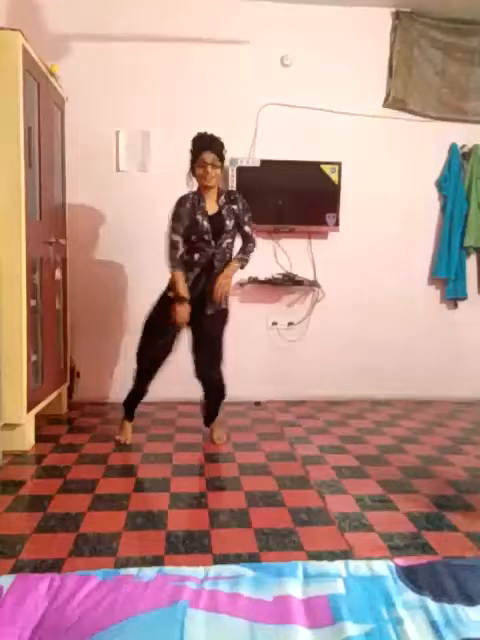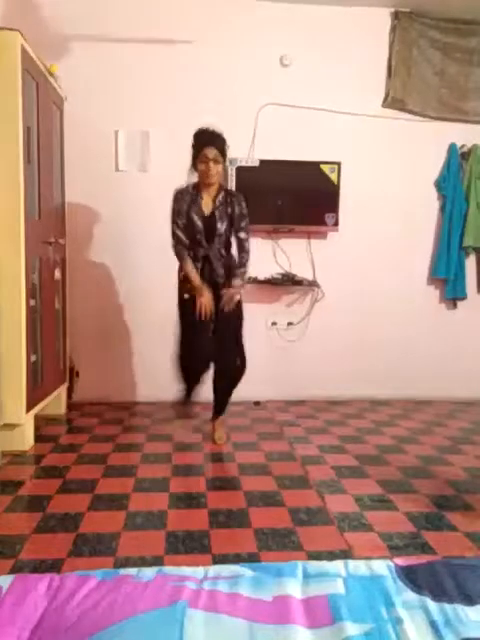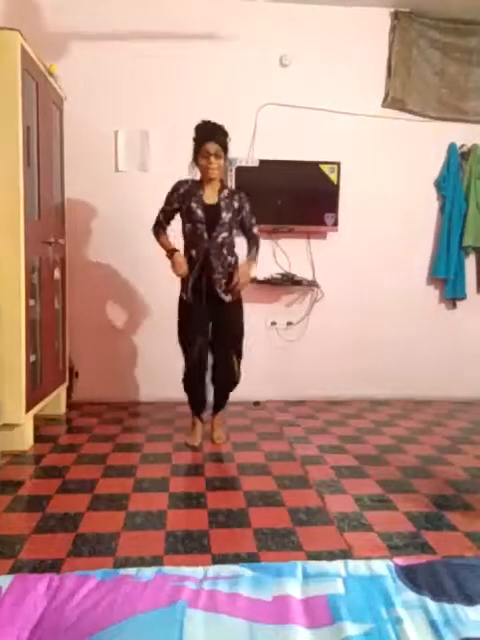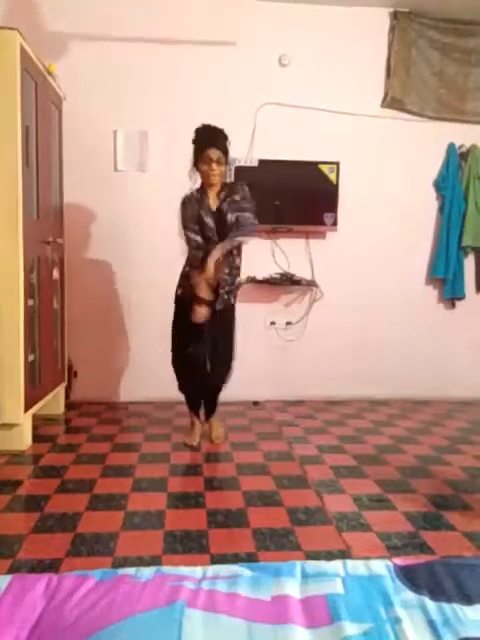
dt=0.2s
person 1, frame 1
left shoulder: (235, 201)
right shoulder: (186, 204)
left elbow: (249, 242)
right elbow: (174, 252)
left wrist: (229, 271)
right wrist: (182, 298)
left hip: (214, 289)
right hip: (185, 284)
left knee: (209, 363)
right knee: (152, 351)
left ankle: (213, 420)
right ankle: (128, 416)
person 1, frame 2
left shoulder: (234, 201)
right shoulder: (184, 197)
left elbow: (242, 245)
right elbow: (180, 246)
left wrist: (236, 286)
right wrist: (199, 287)
left hip: (226, 284)
right hip: (194, 284)
left knee: (232, 358)
right knee: (197, 353)
left ankle: (218, 417)
right ankle: (186, 405)
person 1, frame 3
left shoulder: (237, 198)
right shoulder: (183, 191)
left elbow: (253, 235)
right elbow: (159, 228)
left wrist: (249, 262)
right wrist: (174, 253)
left hip: (225, 283)
right hip: (194, 283)
left knee: (228, 354)
right knee: (194, 355)
left ankle: (217, 414)
right ankle: (197, 419)
person 1, frame 4
left shoulder: (238, 193)
right shoulder: (191, 202)
left elbow: (246, 226)
right elbow: (193, 247)
left wrist: (217, 253)
right wrist: (201, 295)
left hip: (225, 286)
right hip: (194, 285)
left knee: (218, 357)
right knee: (188, 354)
left ankle: (211, 414)
right ankle: (195, 417)
